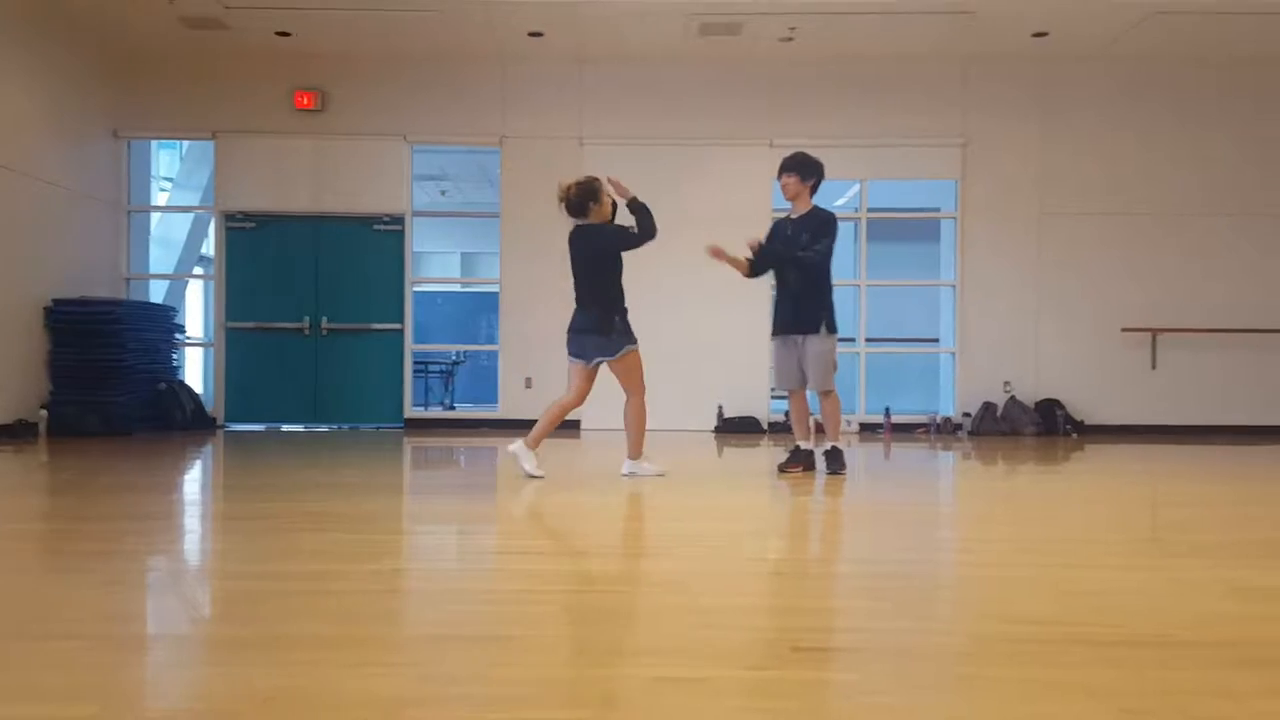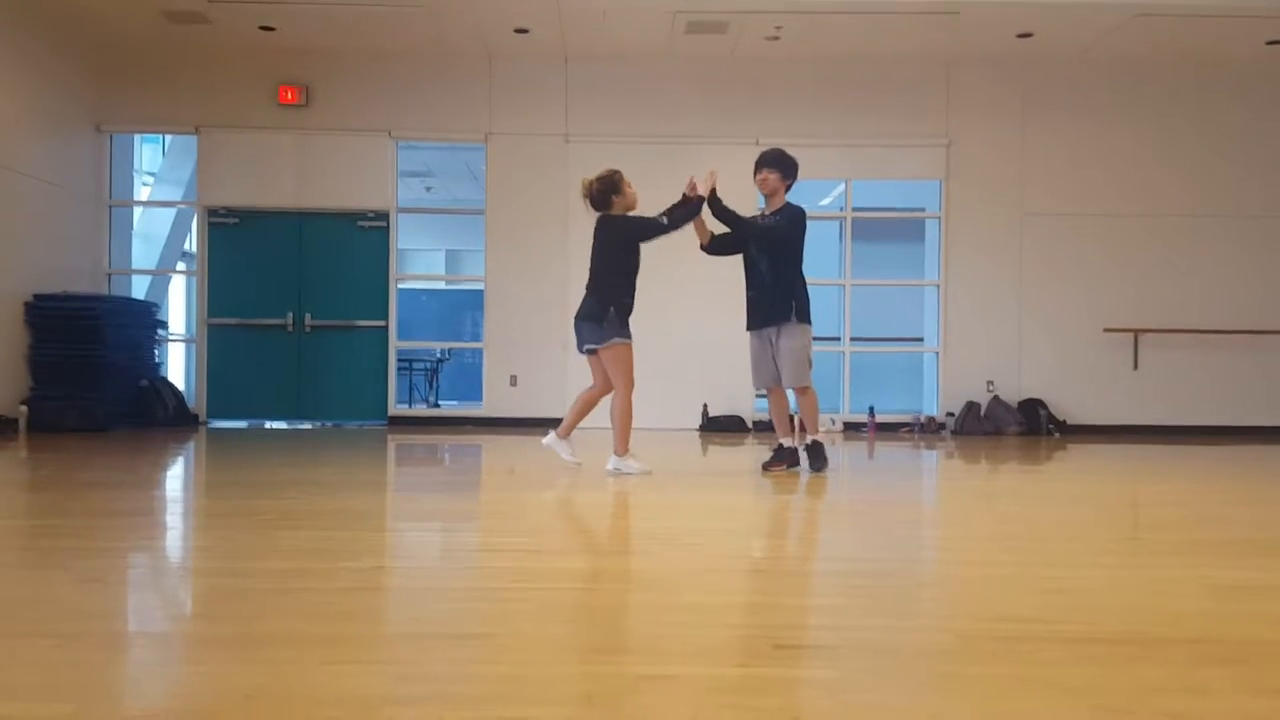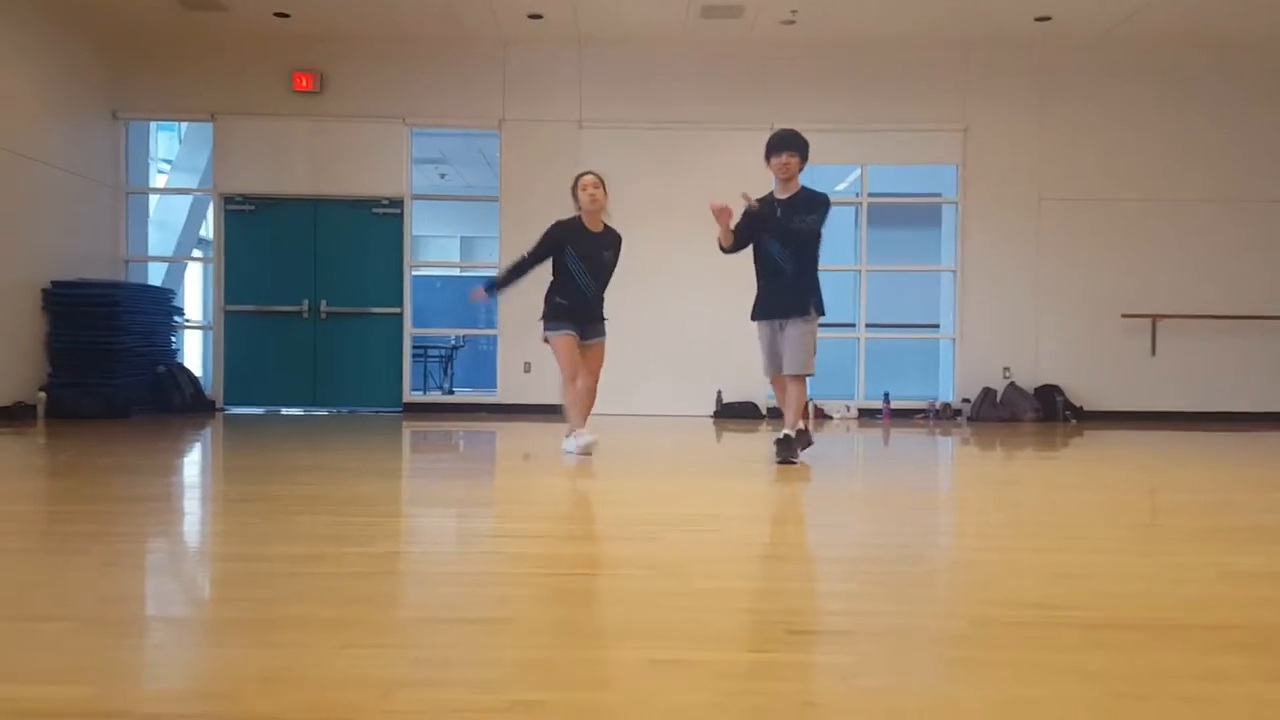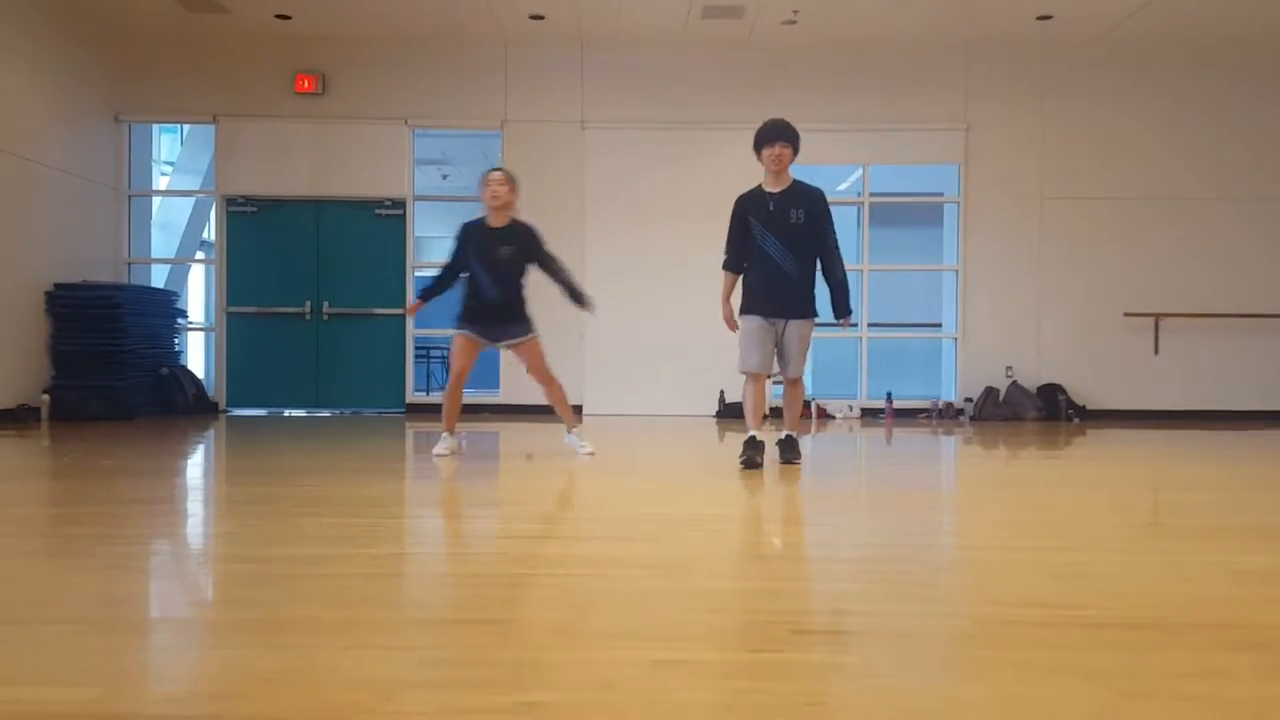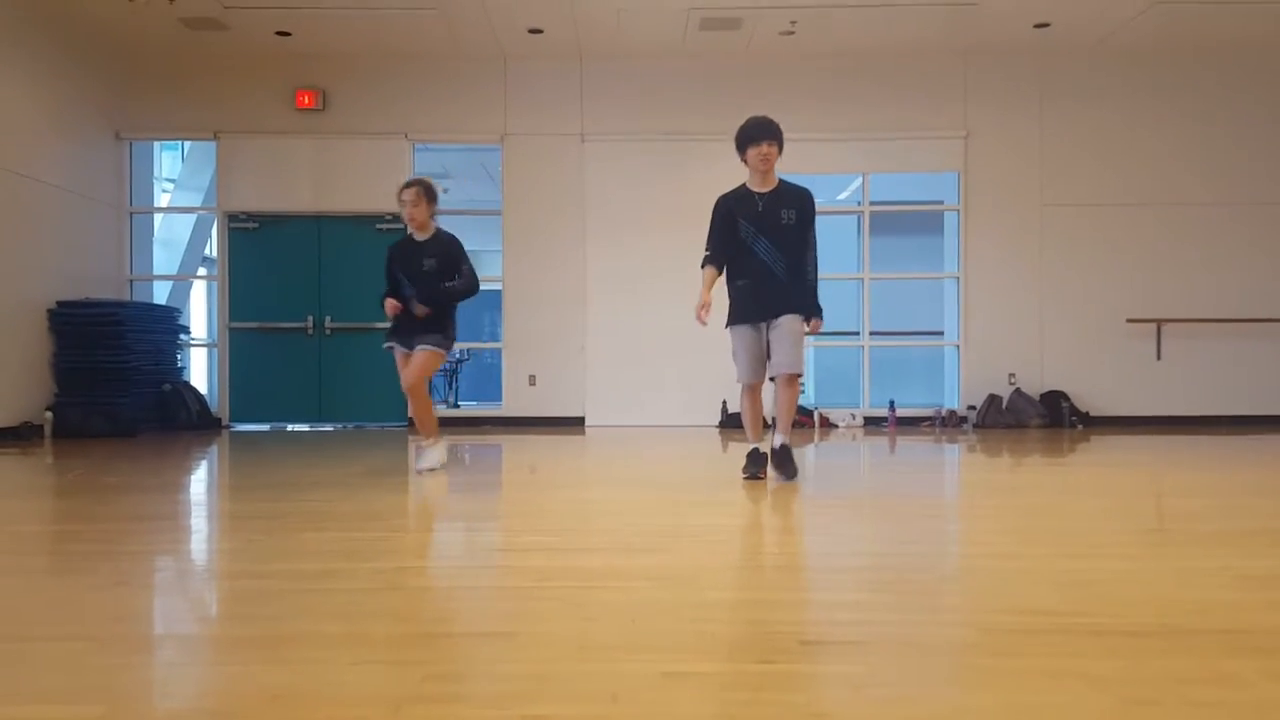
dt=0.5s
person 1, frame 1
left shoulder: (824, 221)
right shoulder: (780, 227)
left elbow: (815, 262)
right elbow: (756, 267)
left wrist: (771, 251)
right wrist: (729, 258)
left hip: (816, 318)
right hip: (785, 319)
left knee: (824, 387)
right knee: (793, 388)
left ankle: (833, 449)
right ankle: (803, 449)
person 1, frame 2
left shoulder: (793, 216)
right shoulder: (753, 225)
left elbow: (754, 232)
right elbow: (713, 246)
left wrist: (714, 203)
right wrist: (696, 214)
left hip: (790, 312)
right hip: (760, 314)
left knee: (800, 383)
right knee: (771, 385)
left ankle: (814, 444)
right ankle: (786, 447)
person 1, frame 3
left shoulder: (816, 202)
right shoulder: (757, 208)
left elbow: (802, 235)
right elbow: (733, 245)
left wrist: (762, 219)
right wrist: (724, 229)
left hip: (802, 302)
right hip: (767, 304)
left knee: (796, 372)
right knee: (776, 375)
left ankle: (788, 436)
right ankle: (800, 429)
person 1, frame 4
left shoulder: (812, 199)
right shoulder: (746, 203)
left elbow: (828, 253)
right elbow: (735, 257)
left wrist: (841, 303)
right wrist: (725, 300)
left hip: (799, 305)
right hip: (756, 305)
left knee: (792, 376)
right knee: (754, 373)
left ankle: (789, 438)
right ankle: (754, 440)
person 1, frame 5
left shoulder: (799, 198)
right shoulder: (728, 204)
left elbow: (807, 257)
right elbow: (714, 254)
left wrist: (813, 307)
right wrist: (705, 293)
left hip: (787, 306)
right hip: (744, 308)
left knee: (787, 375)
right knee: (750, 383)
left ankle: (780, 444)
right ankle: (756, 451)
person 2, frame 1
left shoulder: (580, 236)
right shoulder: (602, 236)
right elbow: (648, 231)
left wrist: (617, 202)
right wrist: (631, 198)
left hip: (582, 325)
right hip: (608, 326)
left knee: (573, 396)
right knee: (635, 393)
left ankle: (526, 447)
right ankle: (636, 460)
person 2, frame 2
left shoulder: (610, 226)
right shoulder: (621, 226)
left elbow: (658, 222)
right elbow: (668, 225)
left wrist: (686, 198)
right wrist: (696, 199)
left hip: (592, 316)
right hip: (606, 316)
left knee: (603, 385)
right knee: (624, 387)
left ankle: (560, 436)
right ankle: (620, 457)
person 2, frame 3
left shoulder: (613, 239)
right shoulder: (563, 231)
right elbow: (529, 261)
right wrist: (492, 288)
left hip: (592, 317)
right hip: (561, 314)
left knee: (591, 380)
right knee: (569, 375)
left ankle: (573, 437)
right ankle: (578, 432)
person 2, frame 4
left shoulder: (523, 233)
right shoulder: (470, 231)
left elbow: (551, 266)
right elbow: (453, 270)
left wrist: (577, 295)
right wrist: (422, 297)
left hip: (512, 318)
right hip: (474, 317)
left knee: (544, 376)
right knee: (456, 375)
left ankle: (573, 433)
right ankle: (448, 436)
person 2, frame 5
left shoulder: (447, 245)
right shoulder: (398, 249)
left elbow: (470, 284)
right elbow: (391, 288)
left wrist: (434, 299)
right wrist: (388, 302)
left hip: (436, 330)
right hip: (403, 329)
left knee: (412, 385)
right knee: (416, 392)
left ankle: (431, 442)
right ankle: (435, 446)
